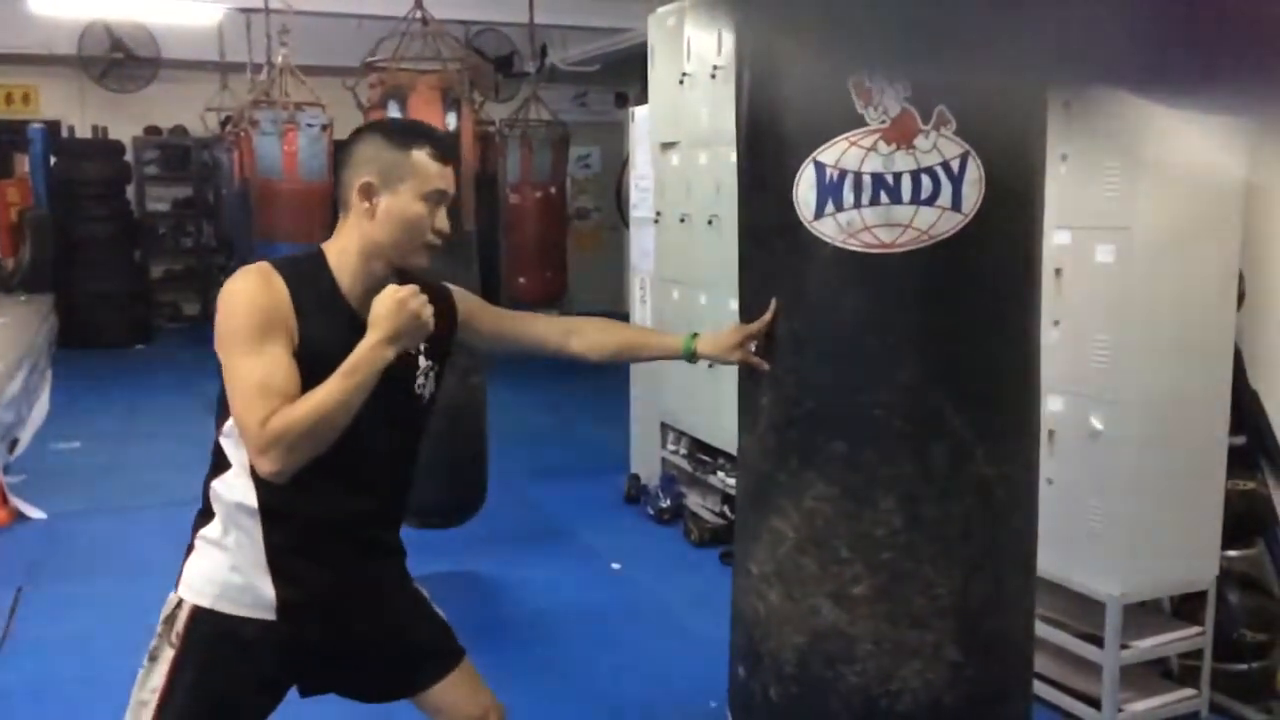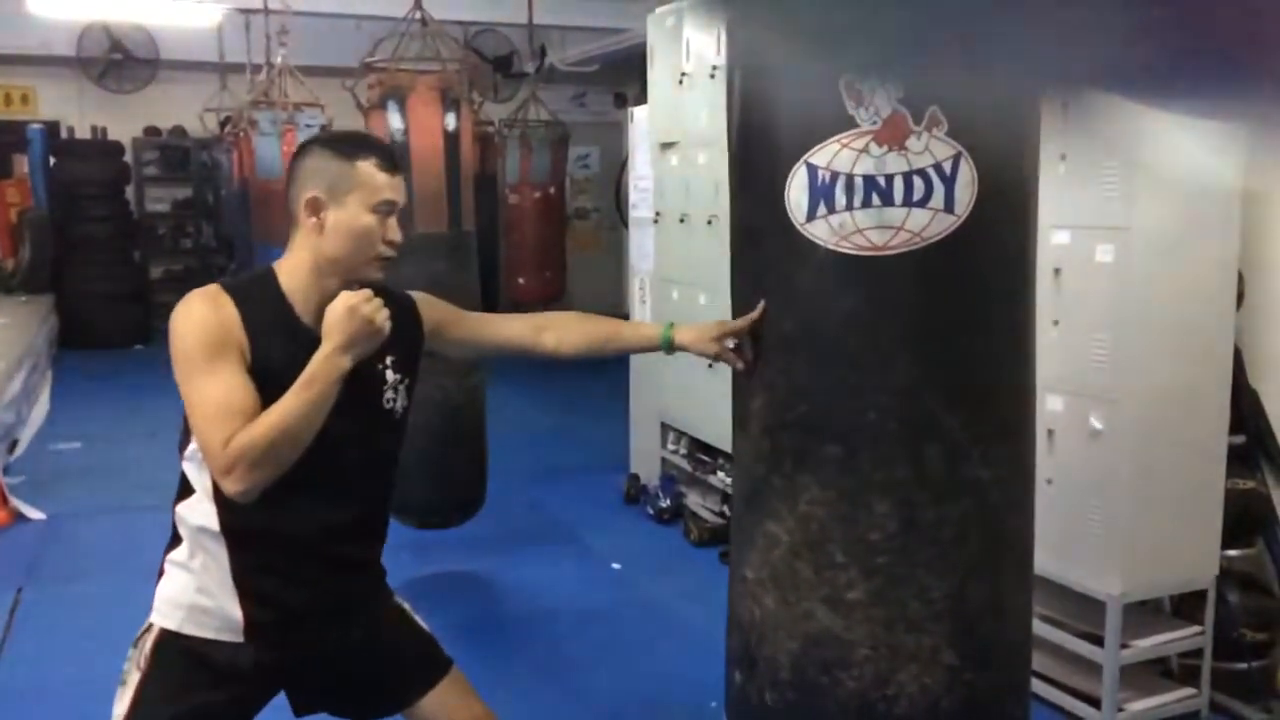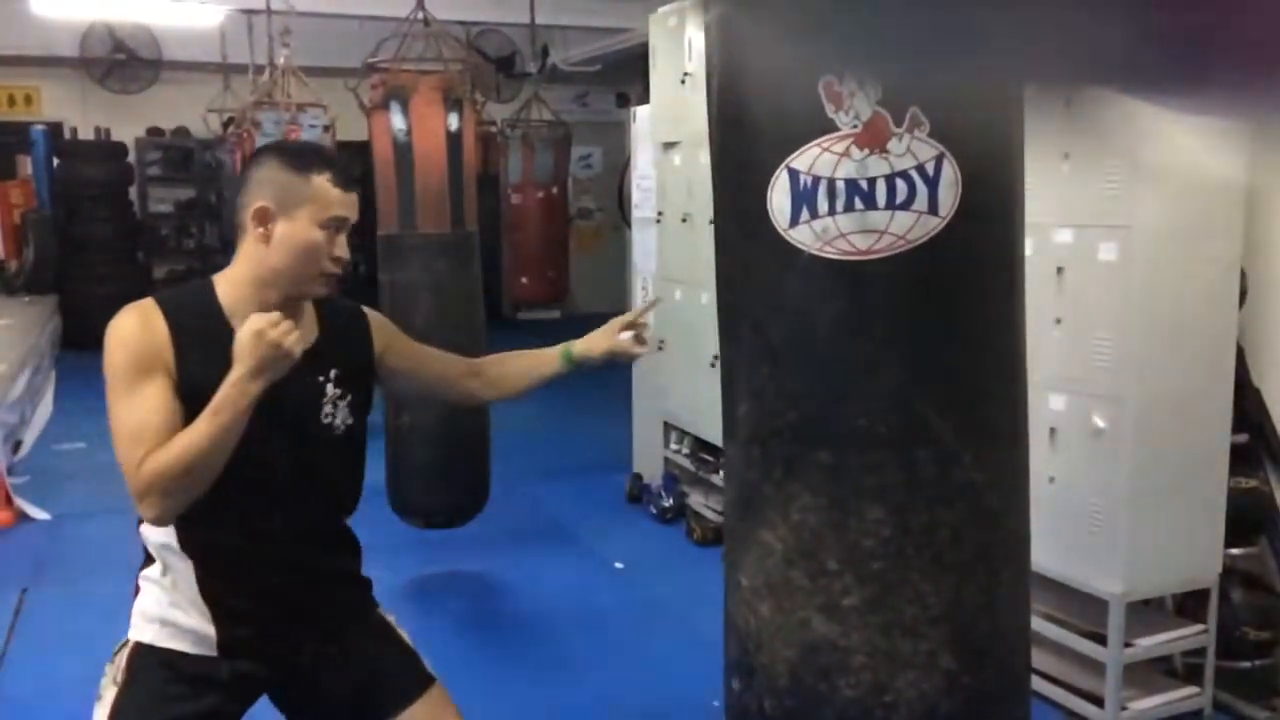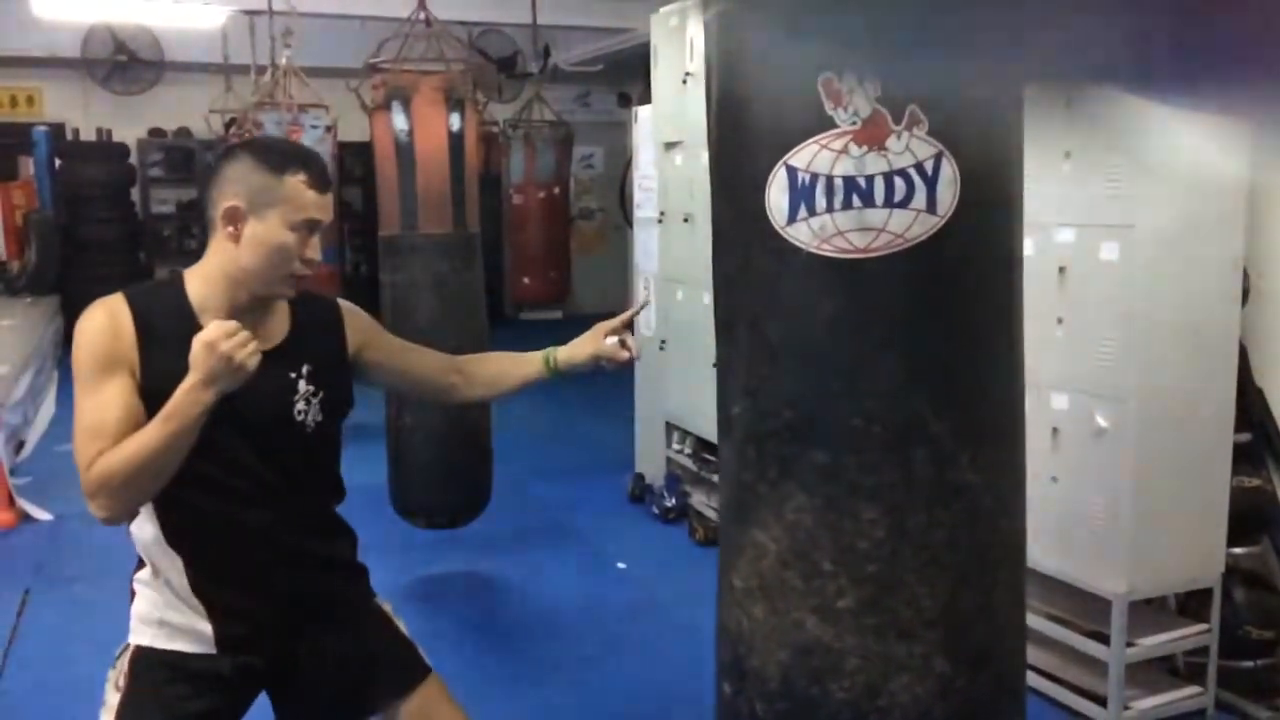
dt=0.5s
person 1, frame 1
left shoulder: (438, 307)
right shoulder: (262, 293)
left elbow: (572, 334)
right elbow: (275, 452)
left wrist: (698, 345)
right wrist: (381, 345)
left hip: (368, 576)
right hip: (246, 588)
person 1, frame 2
left shoulder: (405, 316)
right shoulder: (213, 315)
left elbow: (543, 332)
right elbow: (241, 472)
left wrist: (676, 336)
right wrist: (337, 354)
left hip: (348, 598)
right hip: (218, 614)
person 1, frame 3
left shoulder: (357, 330)
right shoulder: (149, 330)
left elbow: (472, 377)
right elbow: (155, 498)
left wrist: (584, 349)
right wrist: (248, 379)
left hip: (329, 607)
right hip: (192, 626)
person 1, frame 4
left shoulder: (334, 326)
right shoulder: (119, 326)
left elbow: (456, 377)
right elbow: (108, 497)
left wrist: (566, 356)
right wrist: (201, 387)
left hip: (327, 601)
right hip: (189, 624)
